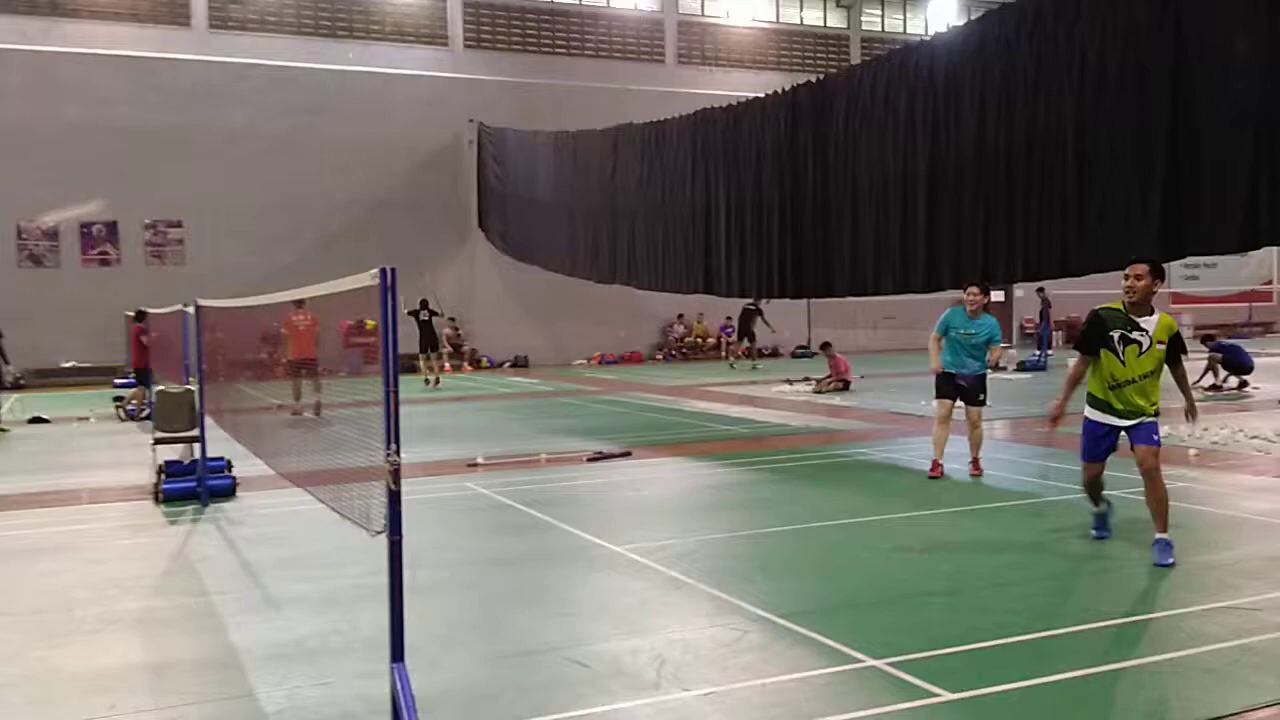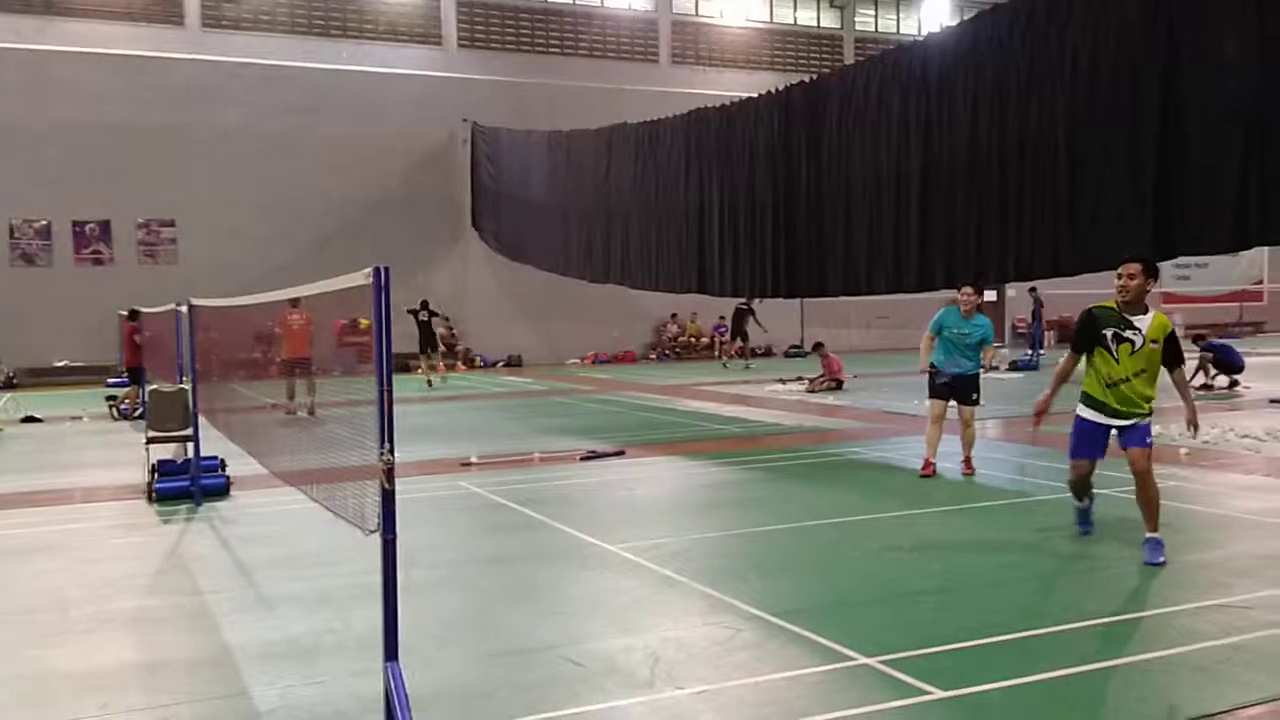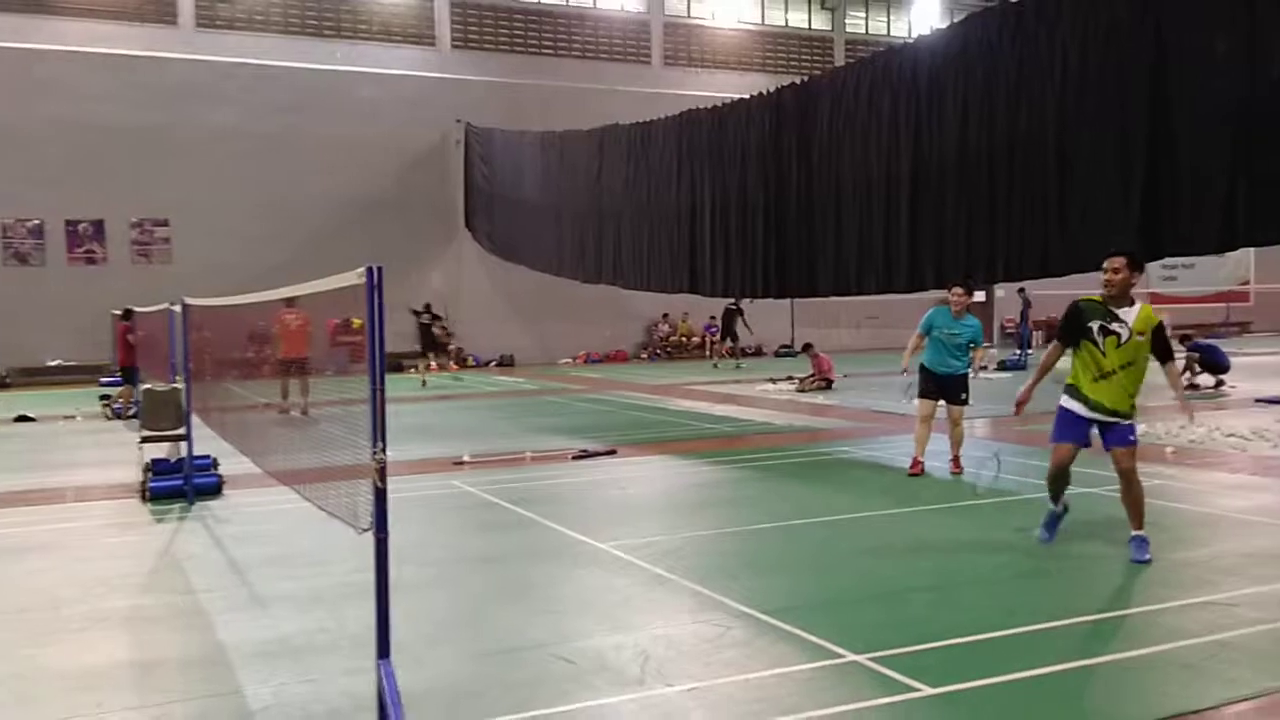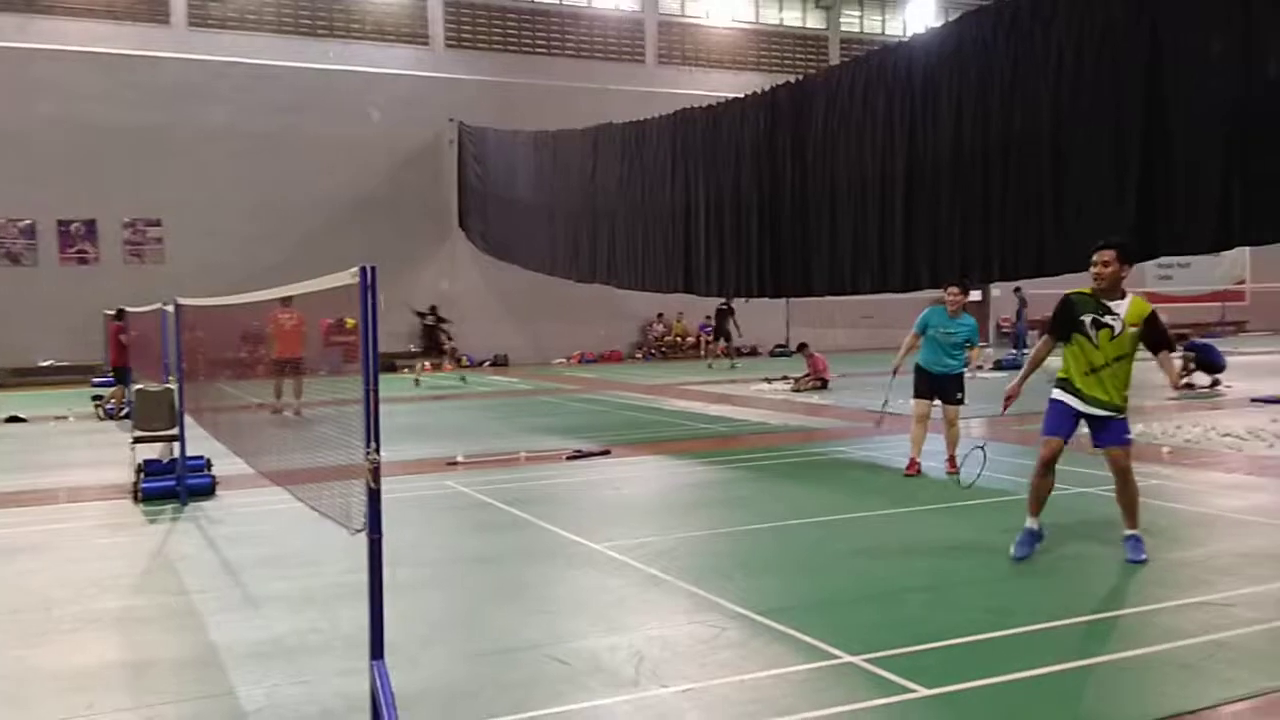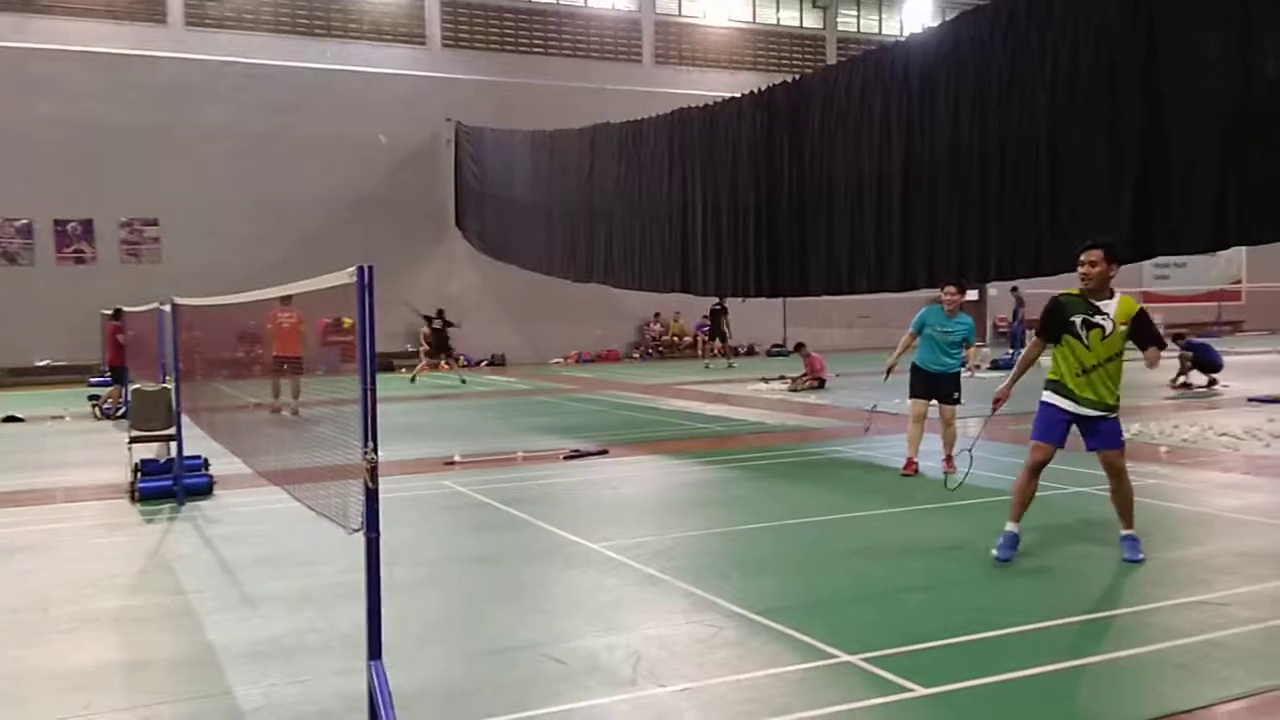
dt=0.1s
person 1, frame 1
left shoulder: (1167, 327)
right shoulder: (1102, 317)
left elbow: (1176, 364)
right elbow: (1083, 360)
left wrist: (1189, 399)
right wrist: (1062, 399)
left hip: (1143, 412)
right hip: (1101, 409)
left knee: (1150, 467)
right knee: (1090, 474)
left ankle: (1162, 539)
right ankle: (1101, 506)
person 1, frame 2
left shoulder: (1162, 326)
right shoulder: (1095, 315)
left elbow: (1175, 367)
right elbow: (1073, 357)
left wrist: (1189, 405)
right wrist: (1049, 395)
left hip: (1136, 412)
right hip: (1094, 408)
left knee: (1142, 468)
right knee: (1079, 473)
left ankle: (1153, 538)
right ankle: (1083, 502)
person 1, frame 3
left shoulder: (1149, 319)
right shoulder: (1083, 308)
left elbow: (1166, 360)
right elbow: (1058, 347)
left wrist: (1180, 395)
right wrist: (1030, 386)
left hip: (1120, 407)
right hip: (1078, 400)
left knee: (1126, 469)
right knee: (1059, 462)
left ankle: (1137, 536)
right ankle: (1056, 507)
person 1, frame 4
left shoulder: (1141, 311)
right shoulder: (1074, 302)
left elbow: (1162, 348)
right elbow: (1049, 342)
left wrist: (1171, 372)
right wrist: (1020, 380)
left hip: (1111, 402)
right hip: (1069, 394)
left knee: (1122, 467)
right knee: (1047, 456)
left ankle: (1132, 535)
right ankle: (1032, 528)
person 1, frame 5
left shoulder: (1130, 309)
right shoulder: (1062, 304)
left elbow: (1153, 344)
right elbow: (1038, 344)
left wrist: (1153, 355)
right wrist: (1009, 384)
left hip: (1103, 403)
right hip: (1060, 396)
left knee: (1117, 469)
right knee: (1036, 460)
left ankle: (1128, 535)
right ankle: (1011, 532)
person 2, frame 1
left shoulder: (991, 324)
right shoulder: (951, 315)
left elbow: (996, 349)
right elbow: (935, 339)
left wrist: (993, 358)
right wrist: (935, 360)
left hip: (975, 376)
right hip: (948, 371)
left knee: (974, 420)
right knee: (942, 416)
left ankle: (975, 461)
right ankle: (937, 462)
person 2, frame 2
left shoulder: (984, 324)
right shoulder: (945, 314)
left elbow: (989, 350)
right elbow: (928, 338)
left wrist: (986, 360)
right wrist: (923, 359)
left hip: (968, 376)
right hip: (941, 372)
left knee: (967, 420)
right knee: (935, 416)
left ankle: (967, 460)
right ankle: (929, 461)
person 2, frame 3
left shoulder: (974, 325)
right shoulder: (935, 314)
left elbow: (978, 349)
right elbow: (918, 337)
left wrist: (976, 363)
right wrist: (907, 358)
left hip: (957, 376)
right hip: (930, 372)
left knee: (956, 419)
right knee: (924, 415)
left ankle: (955, 458)
right ankle: (918, 460)
person 2, frame 4
left shoulder: (970, 324)
right shoulder: (930, 314)
left elbow: (974, 348)
right elbow: (913, 337)
left wrist: (972, 362)
right wrist: (900, 358)
left hip: (952, 375)
right hip: (925, 371)
left knee: (951, 419)
right knee: (920, 415)
left ankle: (951, 458)
right ankle: (914, 461)
person 2, frame 5
left shoulder: (967, 323)
right shoulder: (928, 313)
left elbow: (970, 346)
right elbow: (910, 335)
left wrist: (971, 360)
right wrist: (895, 357)
left hip: (949, 374)
right hip: (922, 370)
left knee: (948, 419)
right knee: (917, 415)
left ankle: (948, 458)
right ankle: (911, 460)
